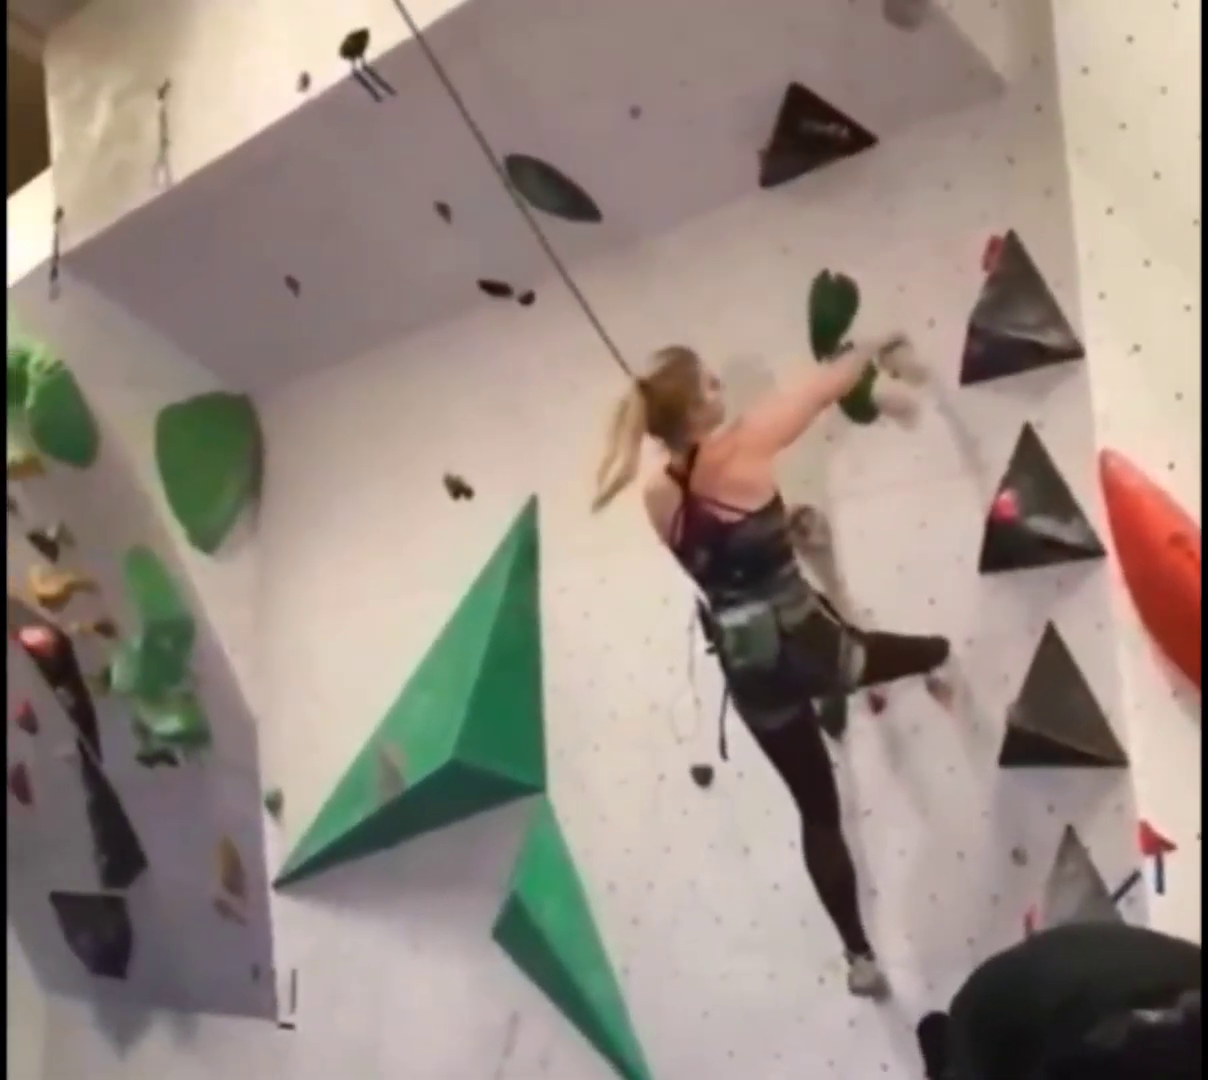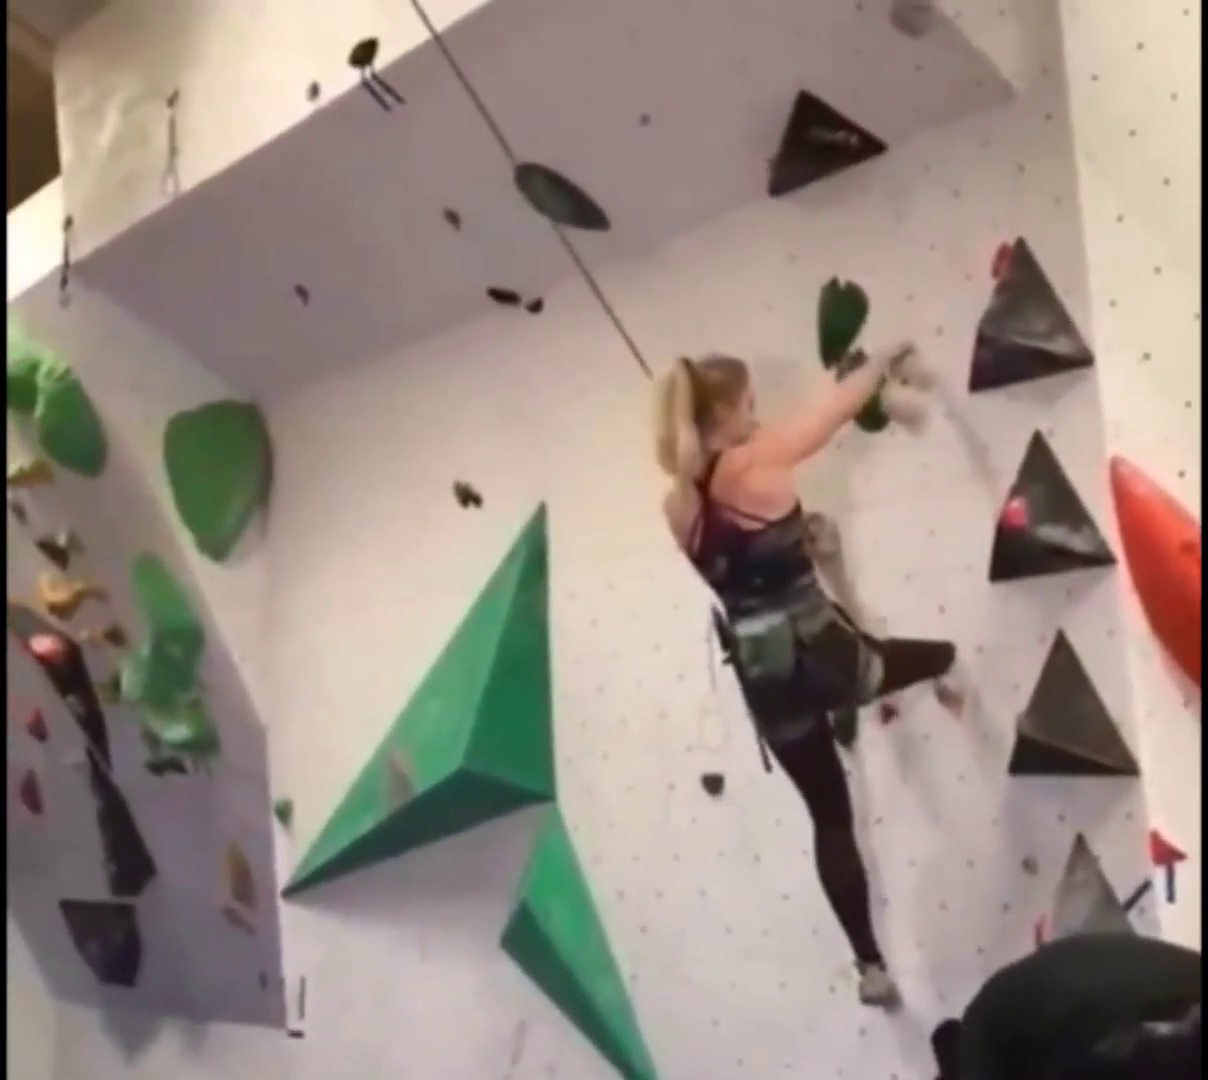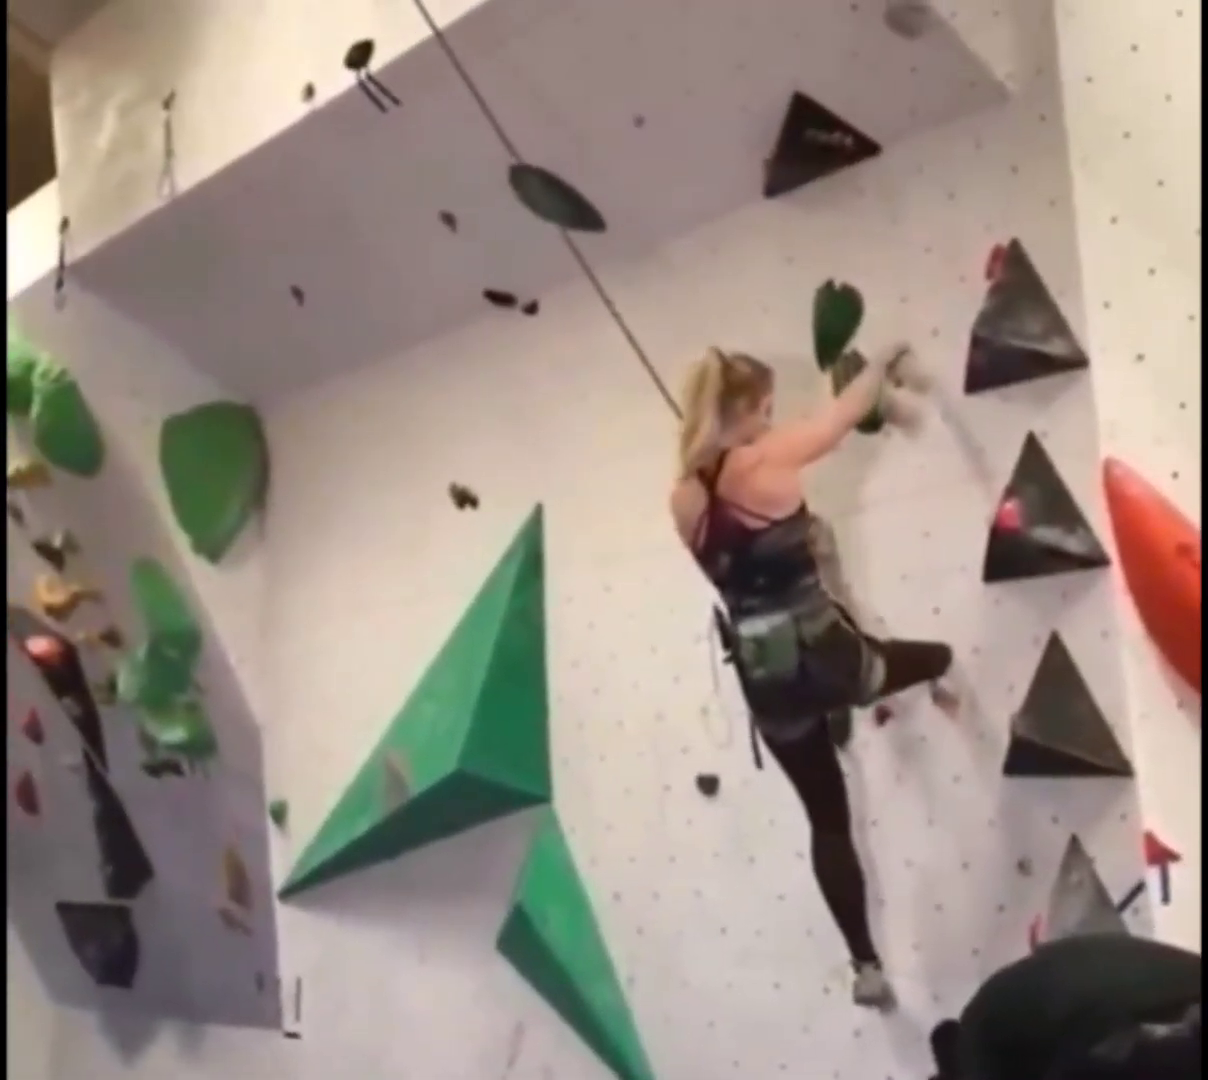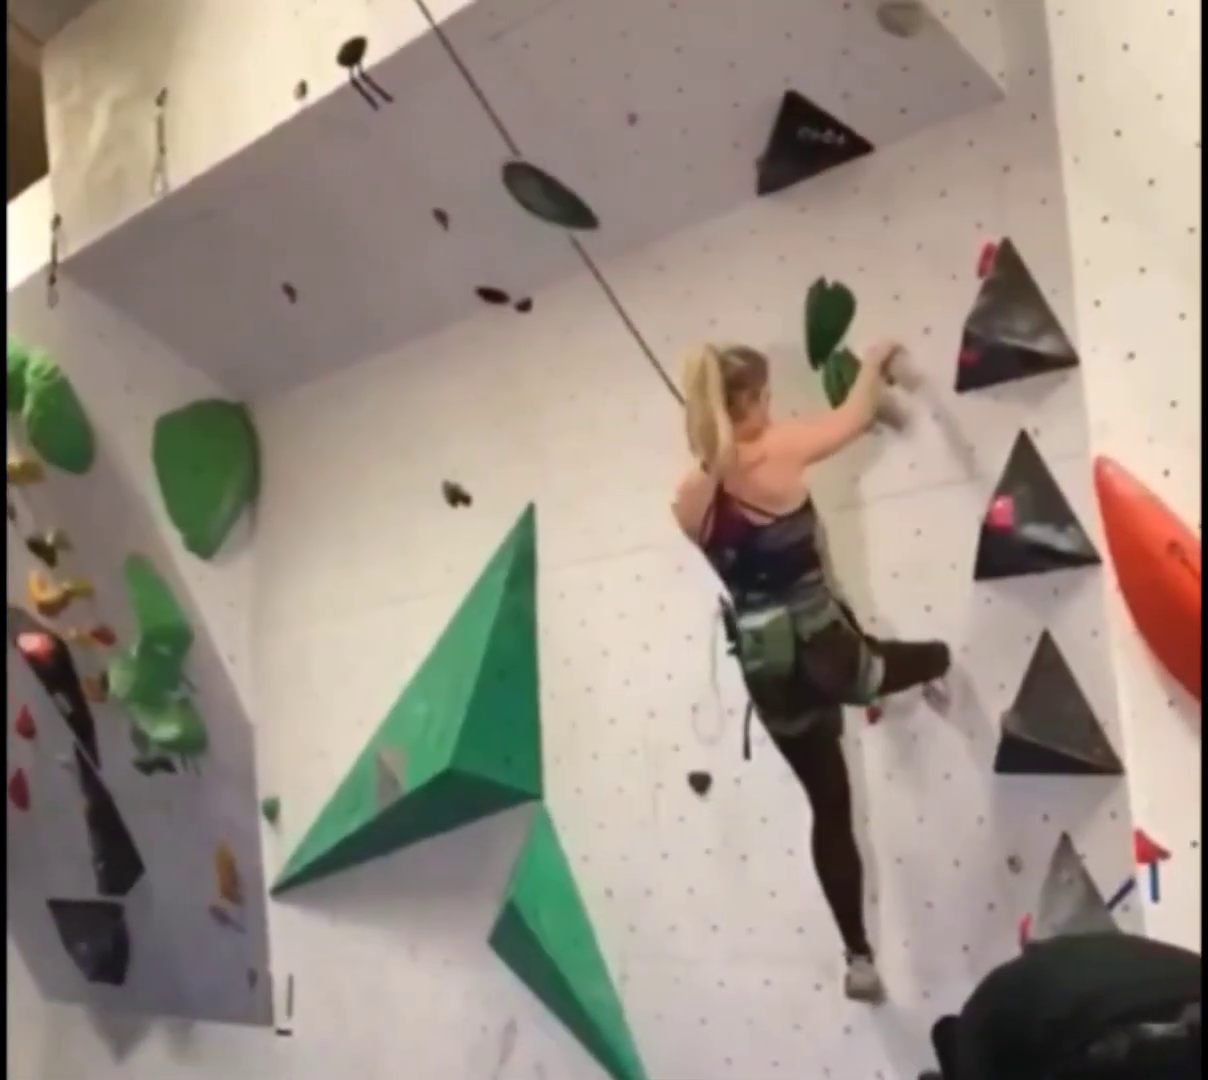
dt=0.4s
person 1, frame 1
left shoulder: (659, 497)
right shoulder: (738, 451)
right elbow: (820, 387)
left wrist: (781, 525)
right wrist: (871, 350)
left hip: (746, 666)
right hip: (803, 643)
left knee: (817, 810)
left ankle: (859, 956)
person 1, frame 2
left shoulder: (679, 503)
right shoulder: (758, 460)
right elbow: (840, 402)
right wrist: (883, 361)
left hip: (761, 674)
right hip: (818, 652)
left knee: (829, 819)
left ankle: (870, 965)
person 1, frame 3
left shoulder: (685, 497)
right shoulder: (766, 459)
right elbow: (848, 408)
right wrist: (881, 363)
left hip: (762, 675)
right hip: (820, 653)
left knee: (827, 819)
right knee: (941, 658)
left ankle: (865, 965)
person 1, frame 4
left shoulder: (691, 493)
right shoulder: (776, 453)
right elbow: (856, 414)
right wrist: (875, 361)
left hip: (765, 669)
right hip: (822, 651)
left knee: (829, 810)
right knee: (938, 659)
left ankle: (858, 957)
